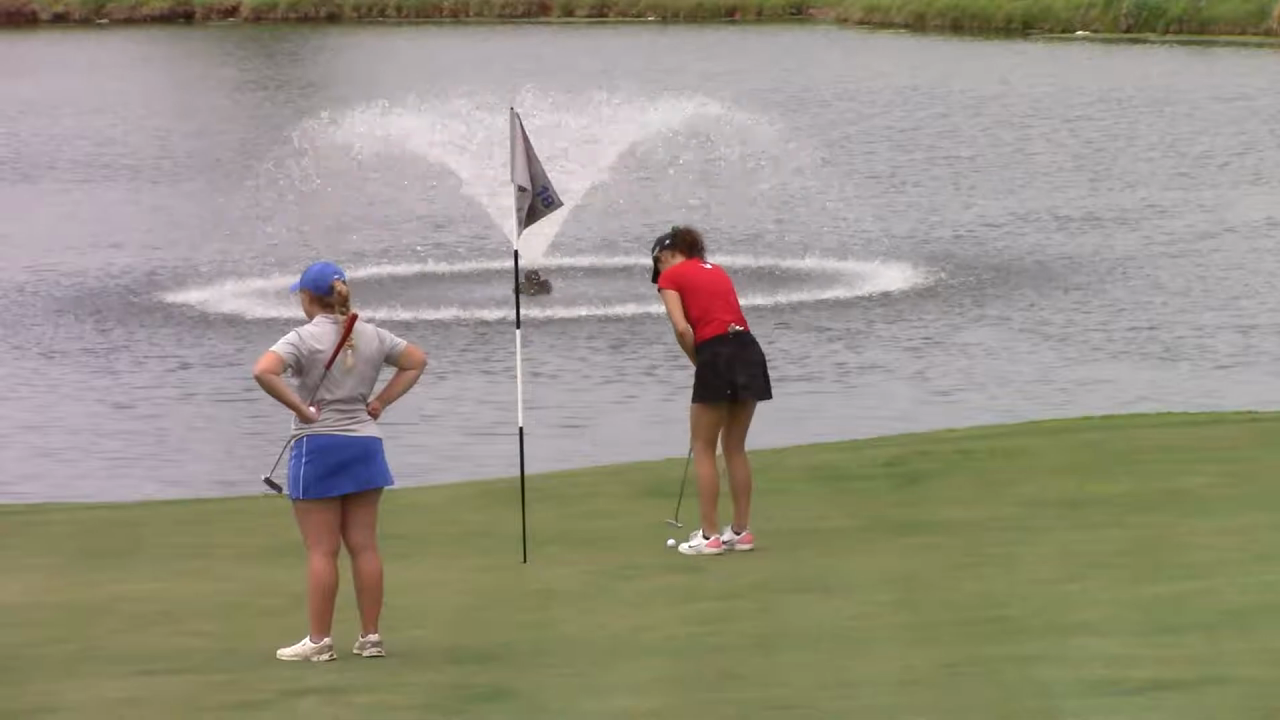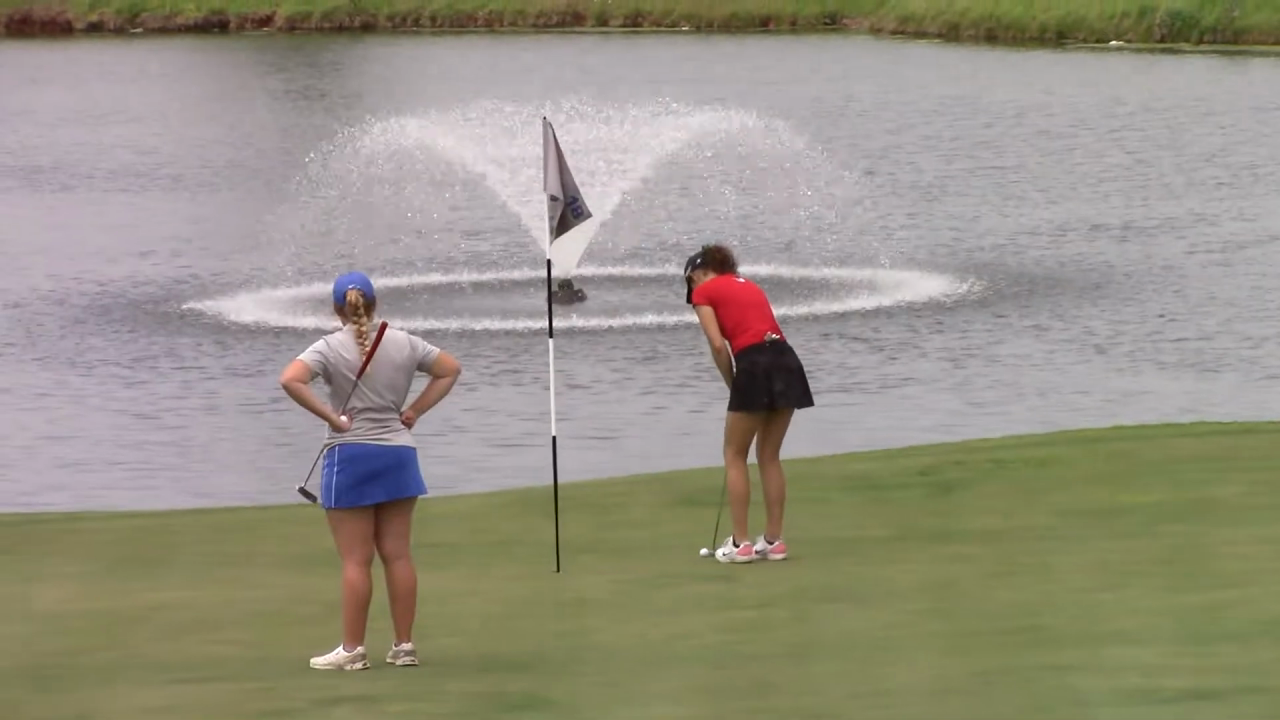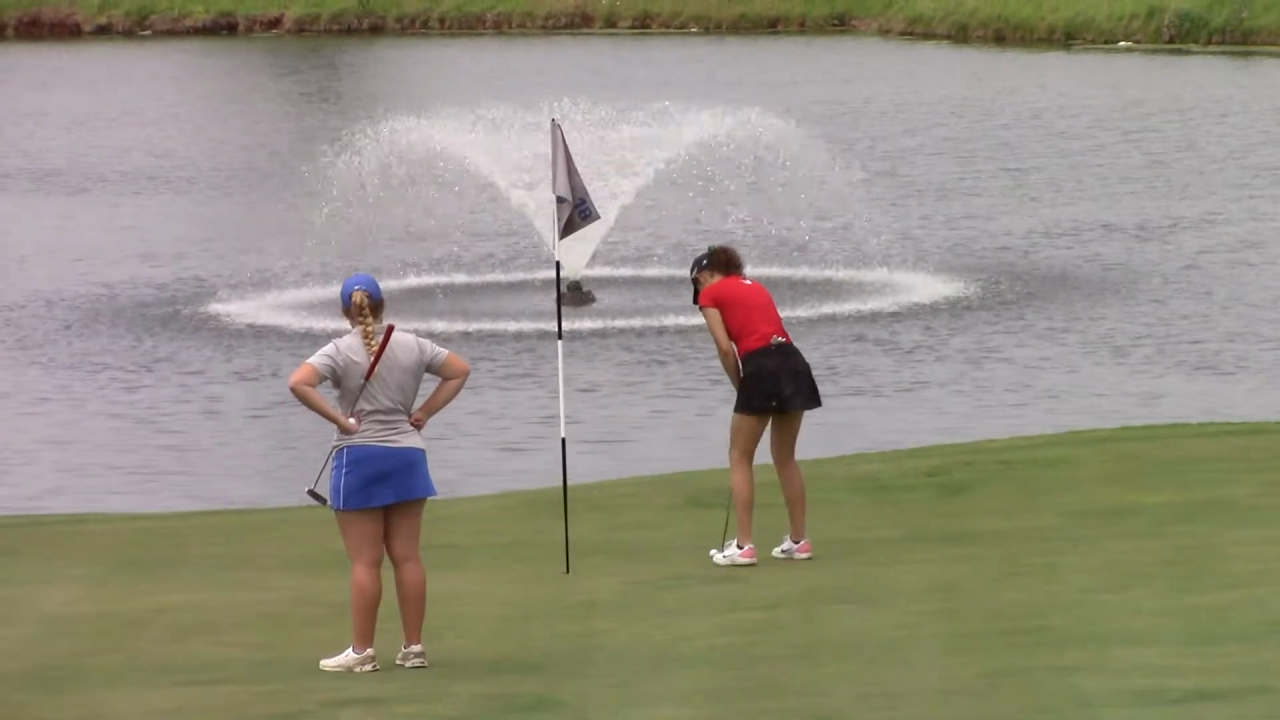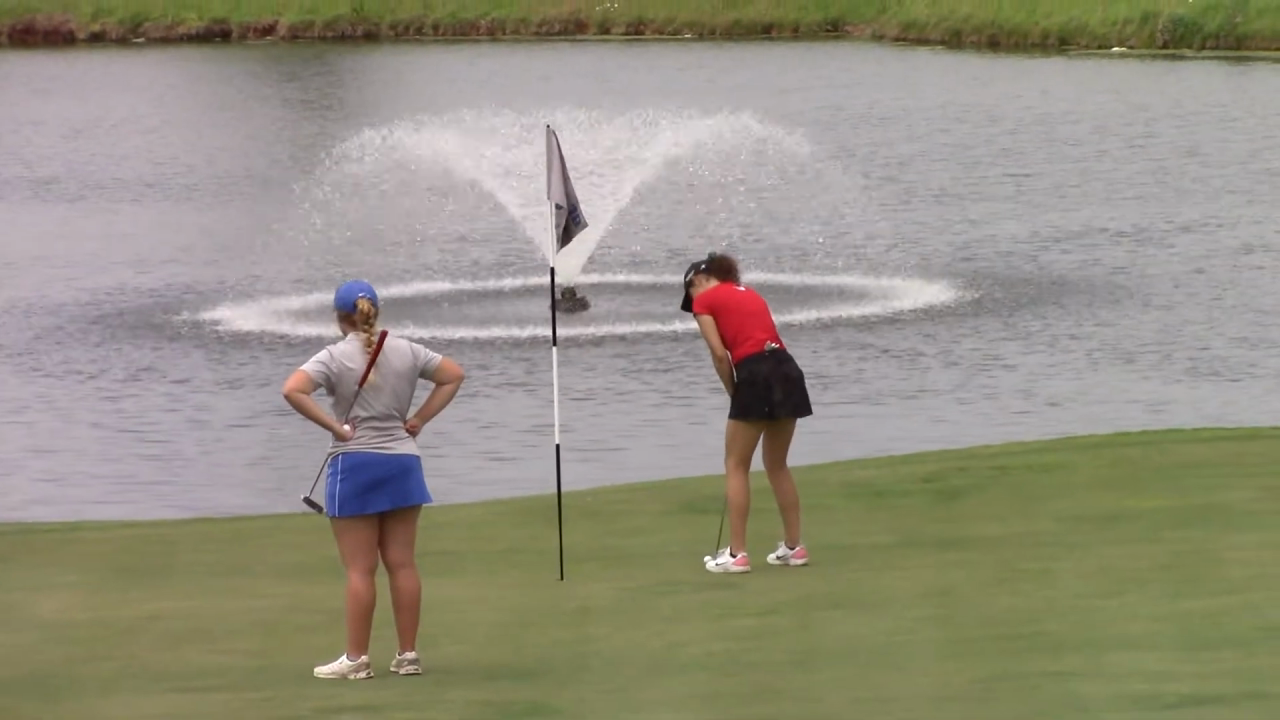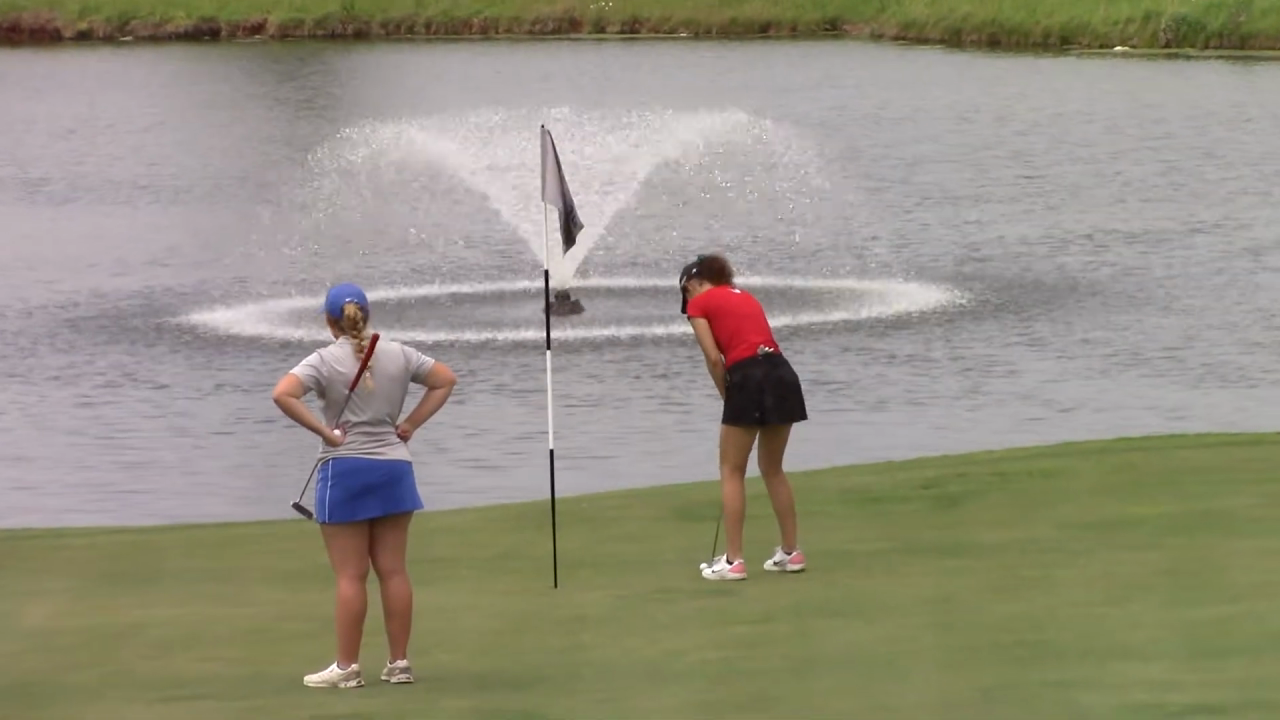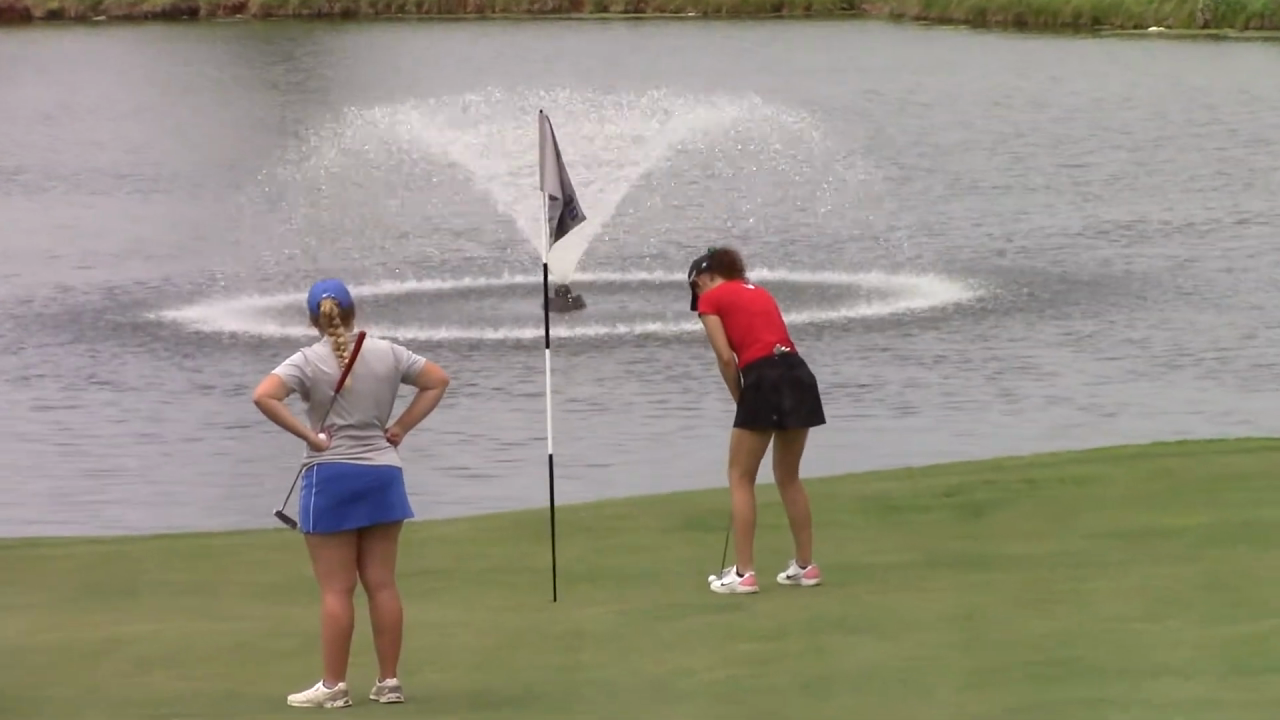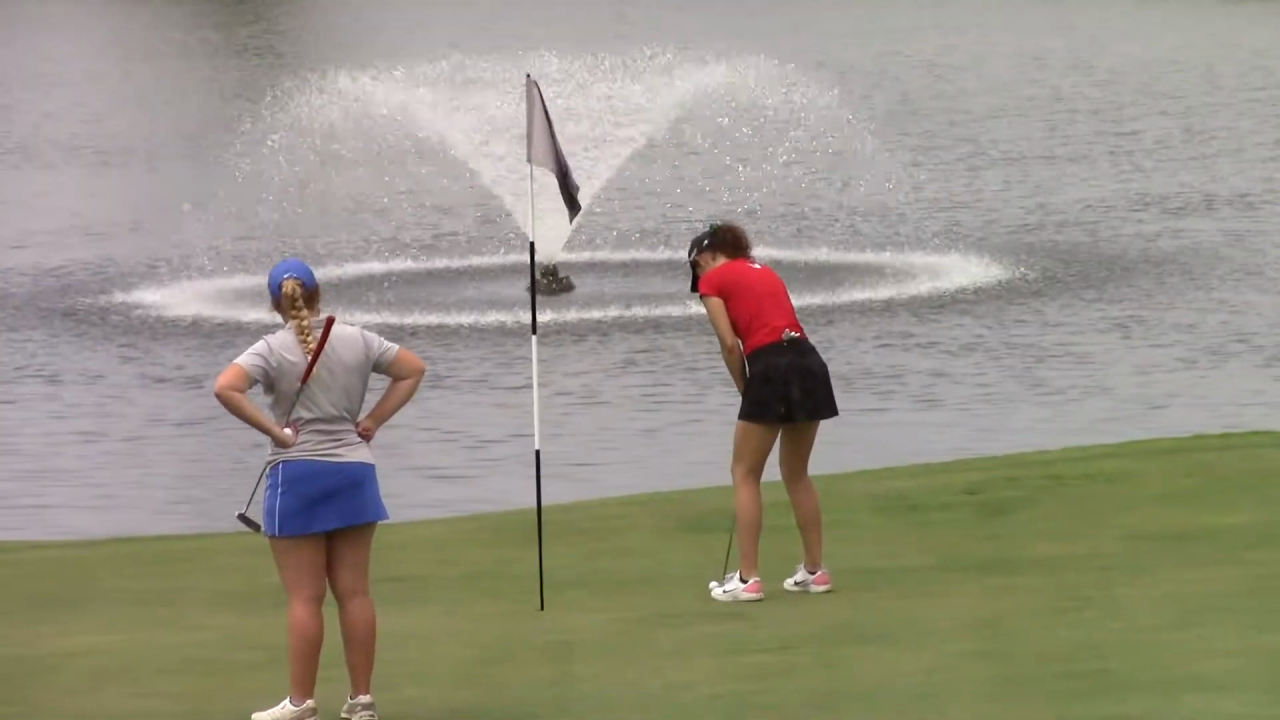
dt=0.7s
person 1, frame 1
left shoulder: (303, 338)
right shoulder: (372, 335)
left elbow: (263, 372)
right elbow: (417, 361)
left wrist: (300, 409)
right wrist: (381, 402)
left hip: (319, 448)
right hip: (365, 447)
left knee: (322, 551)
right knee: (363, 546)
left ankle: (319, 641)
right ankle: (370, 636)
person 1, frame 2
left shoulder: (331, 347)
right shoulder: (404, 343)
left elbow: (290, 380)
right elbow: (451, 369)
left wrist: (331, 418)
right wrist: (417, 410)
left hip: (352, 457)
right hip: (399, 455)
left knee: (356, 560)
right knee: (398, 555)
left ankle: (353, 650)
right ankle: (405, 646)
person 1, frame 3
left shoulder: (339, 351)
right shoulder: (413, 345)
left elbow: (298, 383)
right elbow: (460, 371)
left wrist: (340, 421)
right wrist: (425, 413)
left hip: (360, 459)
right hip: (407, 458)
left knee: (365, 562)
right knee: (407, 557)
left ankle: (362, 652)
right ankle: (414, 647)
person 1, frame 4
left shoulder: (334, 356)
right shoulder: (406, 350)
left elbow: (292, 390)
right elbow: (454, 375)
left wrist: (334, 428)
right wrist: (421, 418)
left hip: (356, 466)
right hip: (403, 463)
left knee: (360, 569)
right knee: (402, 564)
left ankle: (357, 659)
right ankle: (408, 654)
person 1, frame 5
left shoulder: (325, 360)
right shoulder: (398, 354)
left elbow: (282, 395)
right elbow: (447, 380)
left wrist: (324, 432)
right wrist: (411, 424)
left hip: (345, 471)
right hip: (394, 469)
left knee: (350, 576)
right knee: (393, 571)
left ankle: (347, 667)
right ankle: (399, 663)
person 1, frame 6
left shoulder: (308, 360)
right shoulder: (388, 353)
left elbow: (263, 396)
right elbow: (439, 380)
left wrist: (309, 437)
right wrist: (402, 427)
left hip: (332, 478)
right hip: (383, 476)
left knee: (337, 590)
right knee: (382, 584)
left ankle: (334, 686)
right ankle: (389, 681)
person 1, frame 7
left shoulder: (271, 349)
right shoulder: (357, 340)
left elbow: (225, 388)
right elbow: (415, 369)
left wrist: (274, 432)
right wrist: (374, 421)
left hip: (297, 477)
right hip: (354, 474)
left knee: (304, 599)
right knee: (354, 593)
person 2, frame 1
left shoulder: (670, 276)
right shoulder: (717, 271)
left elbow: (682, 329)
left wrist: (699, 363)
right wrist: (705, 360)
left hip: (717, 357)
right hip: (749, 352)
left knee: (703, 449)
right knee: (735, 448)
left ankle: (710, 535)
right ankle: (740, 531)
person 2, frame 2
left shoulder: (703, 292)
right shoulder: (749, 285)
left elbow: (719, 346)
left wrist: (731, 384)
right wrist: (738, 383)
left hip: (755, 366)
right hip: (786, 362)
left knee: (735, 456)
right knee: (769, 457)
left ankle: (740, 542)
right ankle: (773, 541)
person 2, frame 3
left shoulder: (709, 294)
right shoulder: (755, 286)
left elbow: (725, 348)
left wrist: (739, 386)
right wrist: (746, 384)
left hip: (762, 370)
right hip: (793, 364)
left knee: (740, 459)
right knee: (784, 458)
left ankle: (743, 545)
right ankle: (798, 541)
person 2, frame 4
left shoulder: (704, 300)
right shoulder: (749, 293)
left elbow: (720, 354)
left wrist: (733, 393)
right wrist: (740, 393)
left hip: (757, 376)
right hip: (787, 371)
left knee: (736, 466)
right knee: (776, 465)
left ankle: (737, 554)
right ankle: (794, 546)
person 2, frame 5
left shoulder: (698, 303)
right shoulder: (745, 296)
left elbow: (714, 359)
left wrist: (727, 398)
right wrist: (734, 396)
left hip: (750, 380)
right hip: (782, 374)
left knee: (731, 472)
right knee: (772, 469)
left ankle: (733, 560)
right ankle: (791, 551)
person 2, frame 6
left shoulder: (710, 299)
right shoulder: (759, 292)
left elbow: (727, 358)
left wrist: (739, 400)
right wrist: (746, 400)
left hip: (764, 382)
right hip: (799, 376)
left knee: (740, 478)
right knee: (788, 477)
left ankle: (744, 573)
right ankle: (805, 565)
person 2, frame 7
left shoulder: (711, 279)
right shoulder: (765, 271)
left elbow: (730, 344)
left wrist: (744, 390)
left hip: (772, 370)
right hip: (809, 364)
left knee: (744, 474)
right knee: (796, 474)
left ankle: (748, 578)
right ankle: (814, 570)
